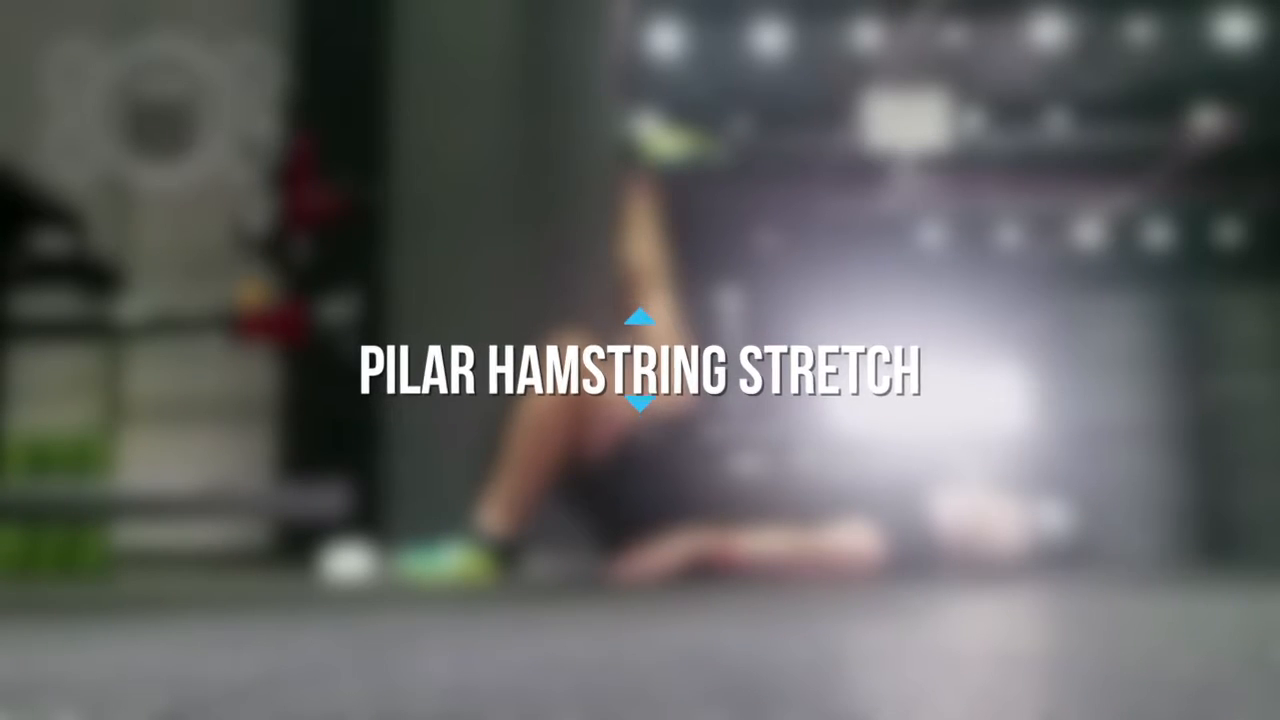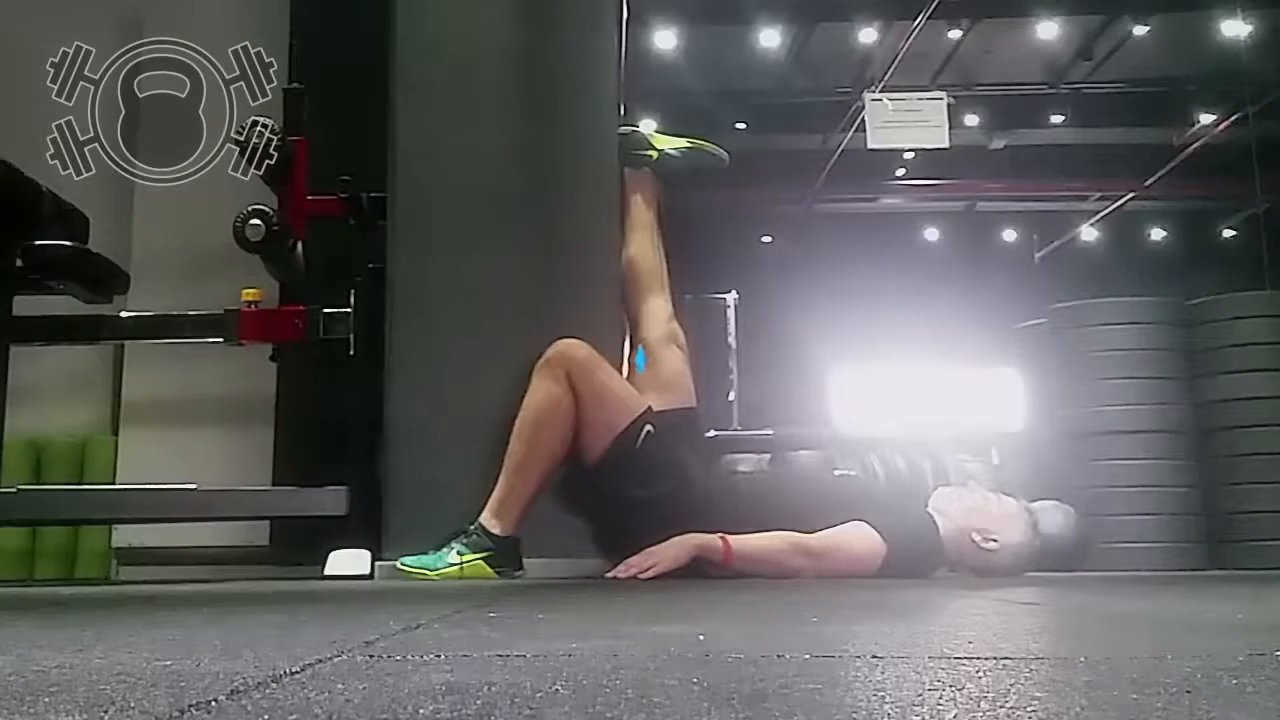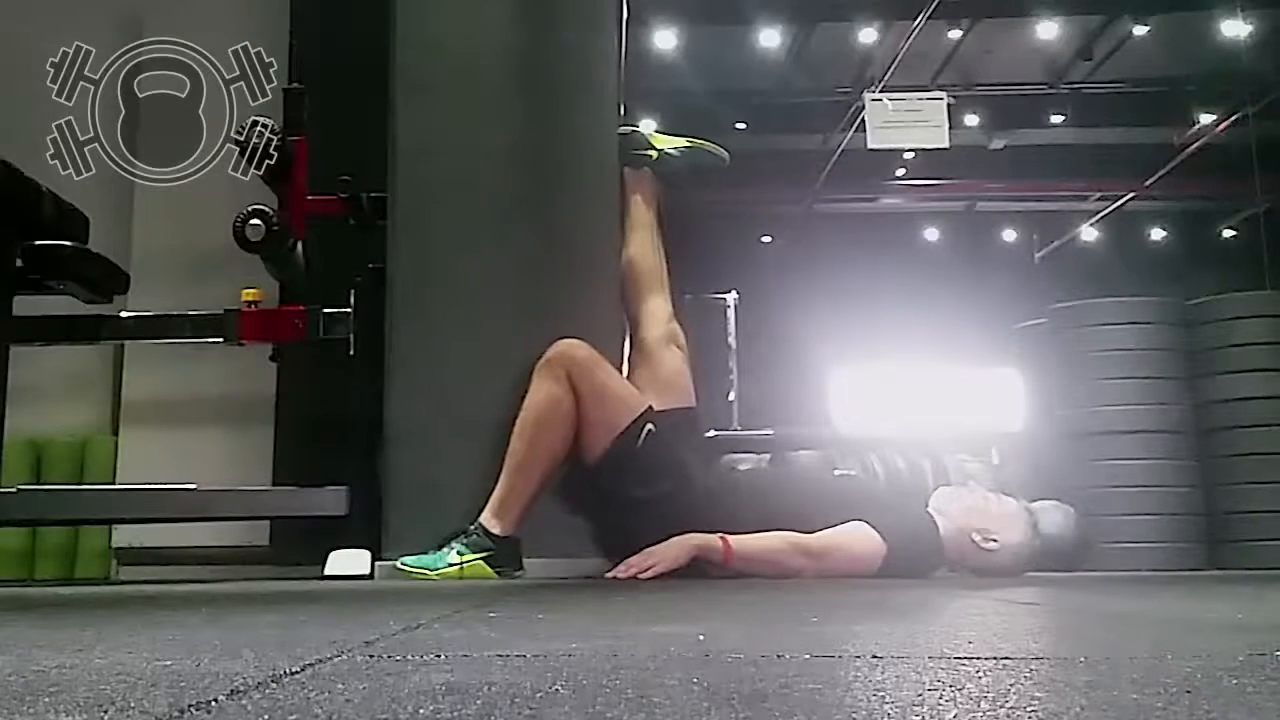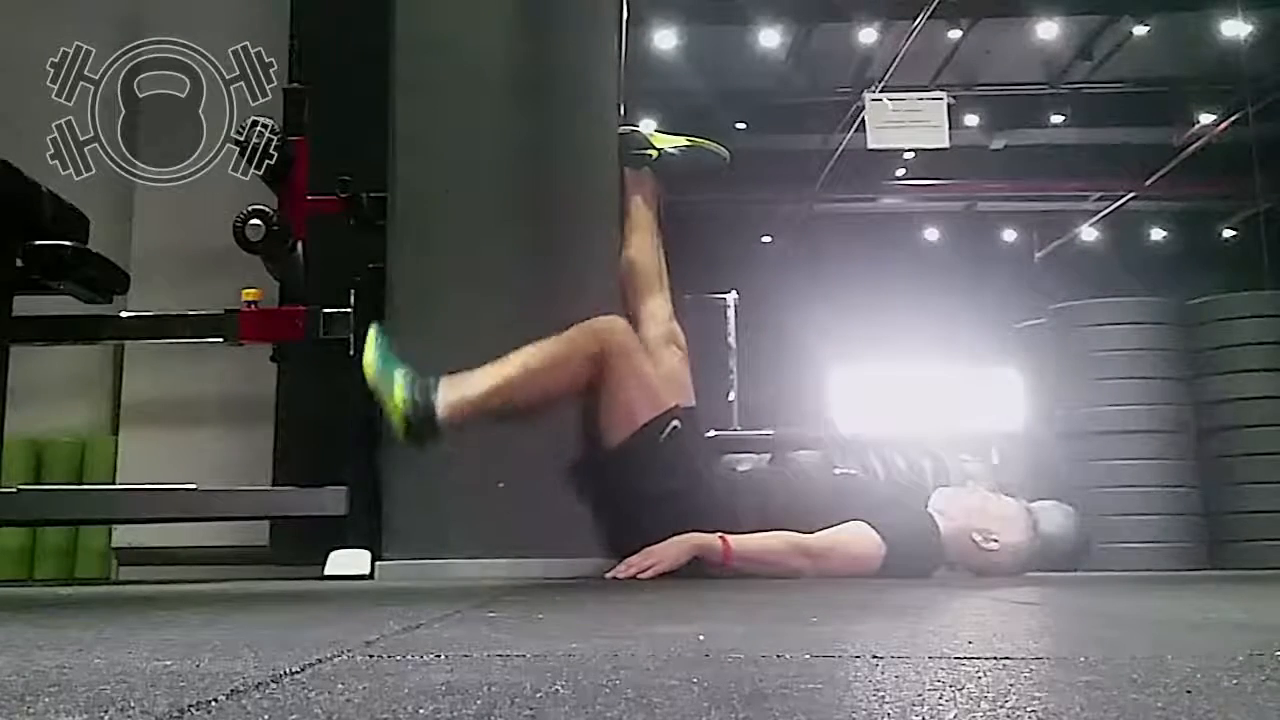
dt=0.4s
person 1, frame 1
left shoulder: (893, 538)
left elbow: (819, 552)
left wrist: (695, 542)
left hip: (672, 514)
right hip: (681, 493)
left knee: (569, 353)
left ankle: (489, 543)
person 1, frame 2
left shoulder: (907, 539)
right shoulder: (903, 522)
left elbow: (808, 555)
left wrist: (696, 543)
left hip: (676, 511)
right hip: (687, 494)
left knee: (569, 360)
left ankle: (491, 542)
person 1, frame 3
left shoulder: (906, 539)
right shoulder: (905, 522)
left elbow: (809, 554)
left wrist: (696, 543)
left hip: (676, 510)
right hip: (692, 491)
left knee: (569, 360)
left ankle: (492, 540)
person 1, frame 4
left shoulder: (909, 538)
right shoulder: (906, 514)
left elbow: (810, 554)
left wrist: (697, 543)
left hip: (681, 506)
right hip: (698, 494)
left knee: (609, 335)
left ankle: (434, 404)
